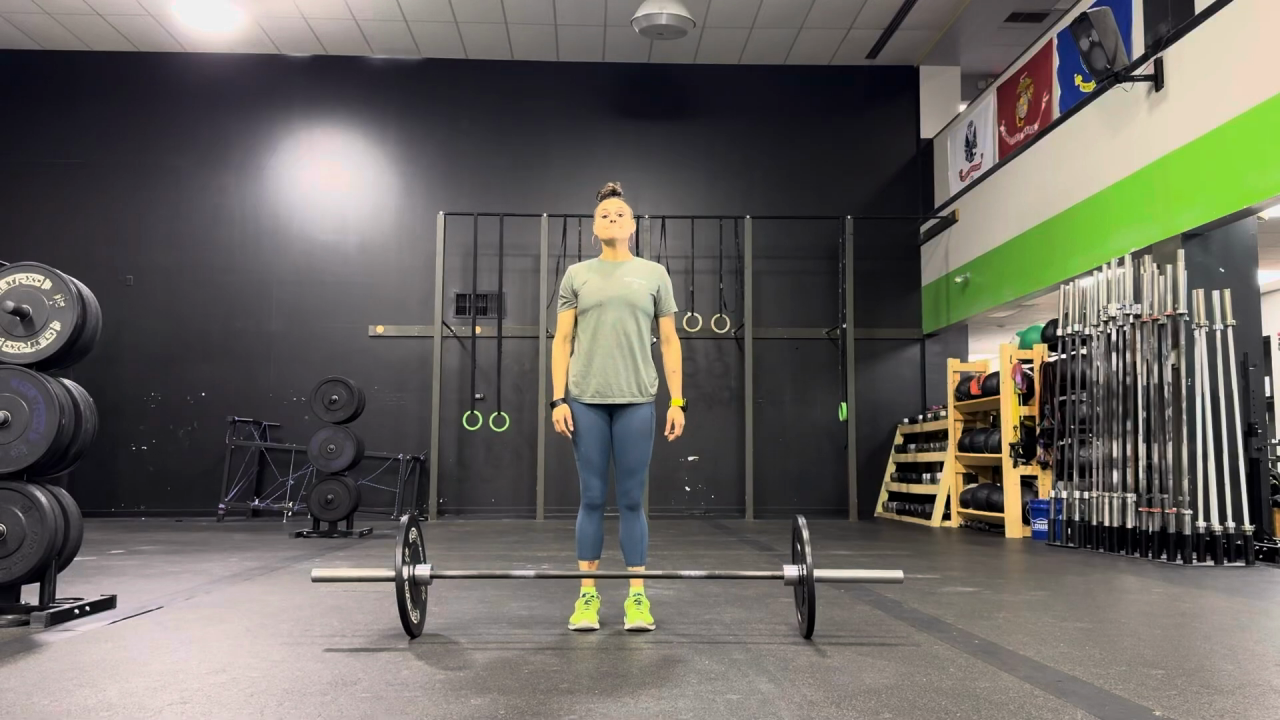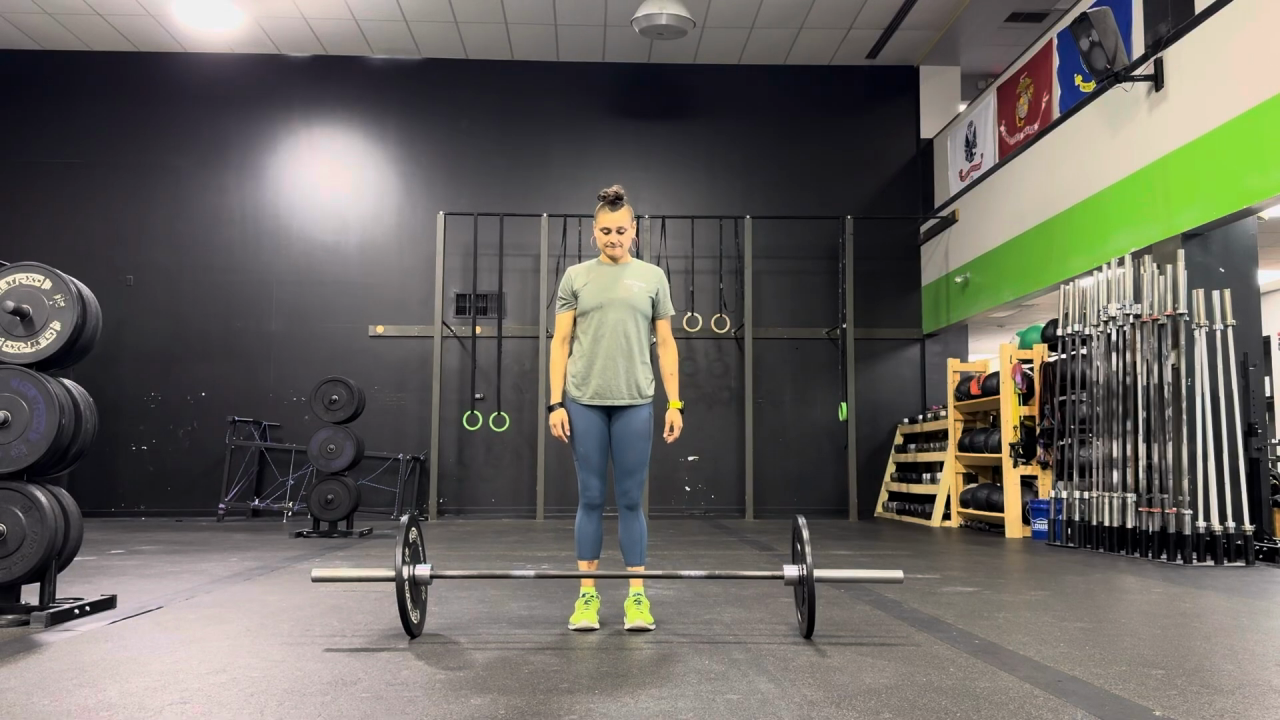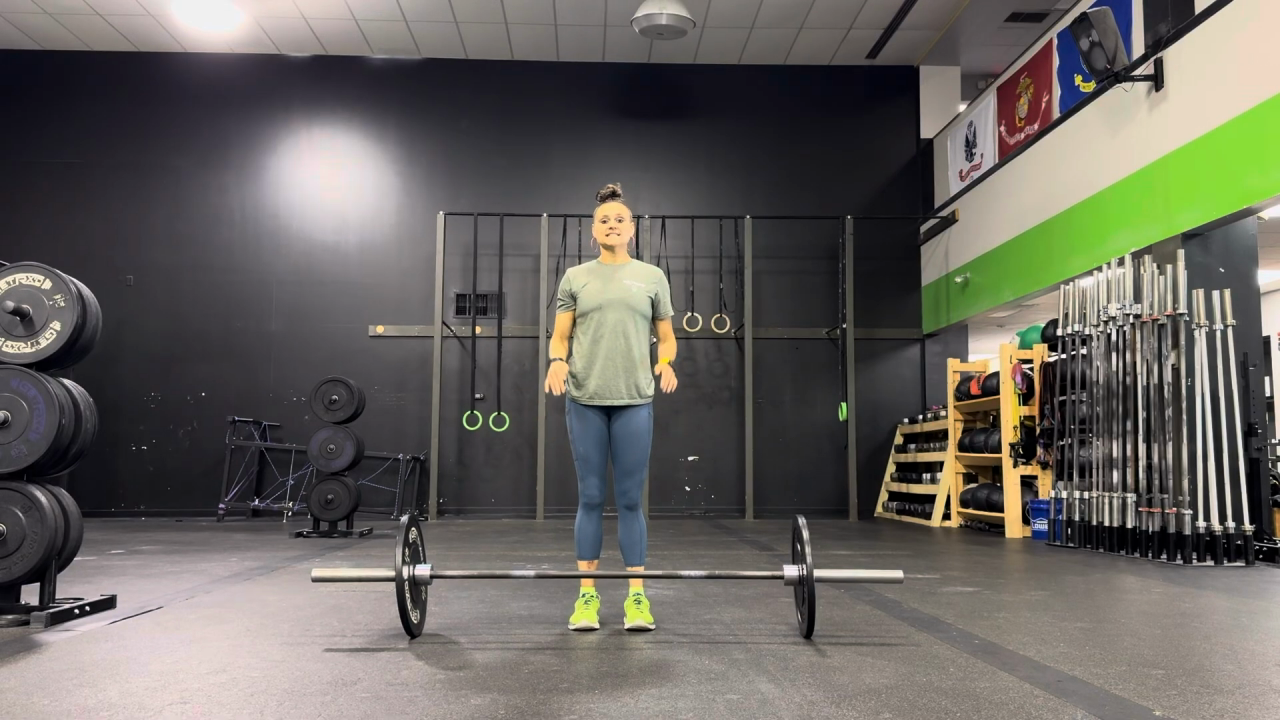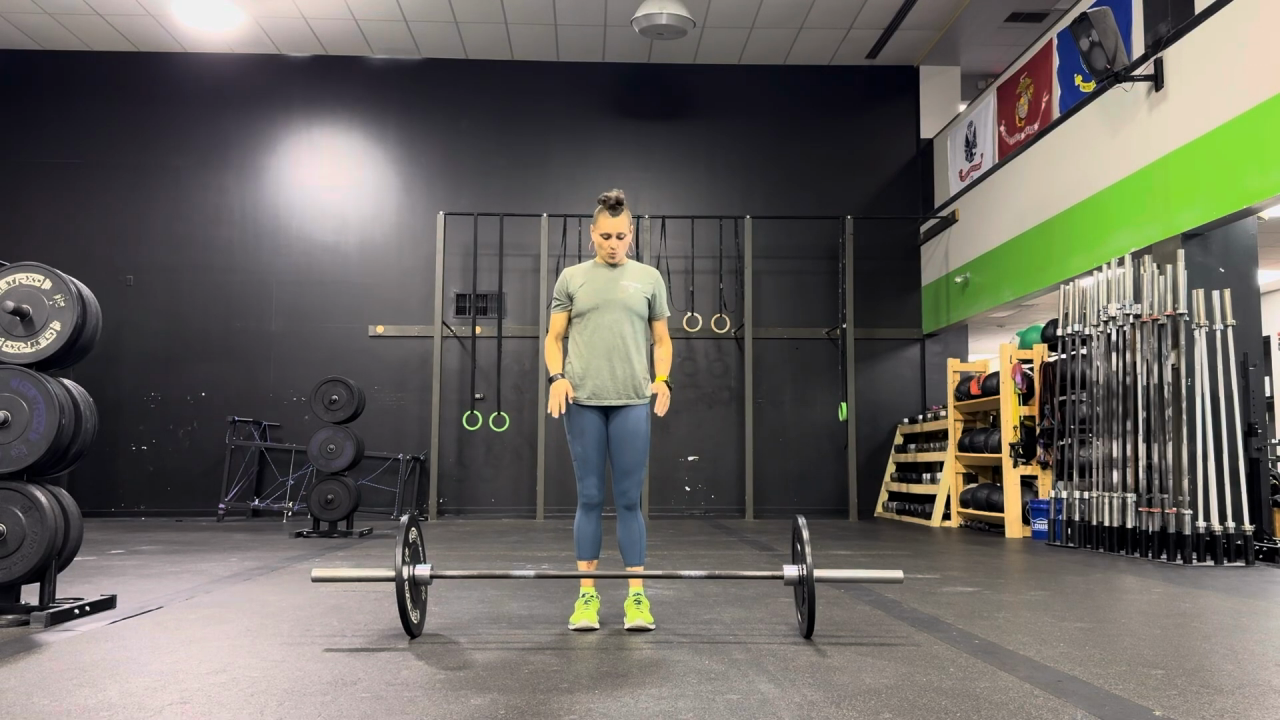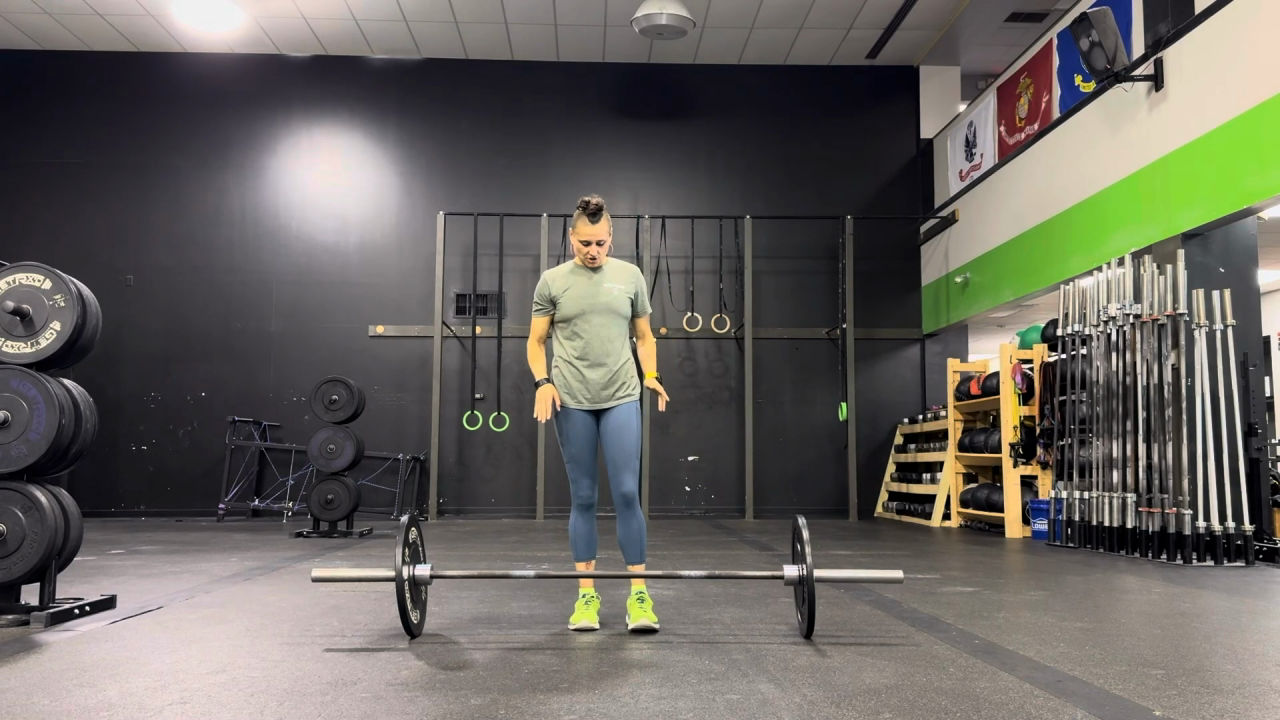
dt=1s
person 1, frame 1
left shoulder: (654, 274)
right shoulder: (577, 274)
left elbow: (669, 341)
right elbow: (563, 341)
left wrist: (677, 400)
right wrist: (559, 399)
left hip: (637, 401)
right hip: (586, 400)
left knee: (631, 499)
right knee: (592, 498)
left ankle: (637, 595)
right ankle: (587, 594)
person 1, frame 2
left shoulder: (652, 276)
right shoulder: (575, 276)
left elbow: (665, 343)
right elbow: (561, 342)
left wrist: (675, 403)
right wrist: (556, 402)
left hip: (634, 402)
right hip: (584, 402)
left knee: (630, 499)
right knee: (590, 498)
left ankle: (636, 595)
right ankle: (587, 594)
person 1, frame 3
left shoulder: (652, 277)
right shoulder: (575, 277)
left elbow: (666, 338)
right elbow: (560, 337)
left wrist: (666, 365)
right wrist: (557, 362)
left hip: (635, 401)
right hip: (585, 401)
left knee: (630, 499)
right knee: (591, 498)
left ankle: (637, 595)
right ankle: (587, 594)
person 1, frame 4
left shoulder: (649, 278)
right shoulder: (571, 277)
left elbow: (661, 339)
right elbow: (554, 337)
left wrist: (662, 380)
right wrist: (556, 377)
left hip: (632, 401)
right hip: (582, 401)
left knee: (628, 499)
right knee: (590, 498)
left ankle: (636, 595)
right ankle: (587, 594)
person 1, frame 5
left shoulder: (630, 276)
right shoulder: (552, 280)
left elbow: (643, 335)
right elbow: (536, 340)
left wrist: (651, 376)
right wrist: (542, 382)
left hip: (621, 399)
right hip: (571, 401)
left knee: (627, 493)
right knee: (583, 498)
left ankle: (638, 593)
right ankle: (587, 594)
